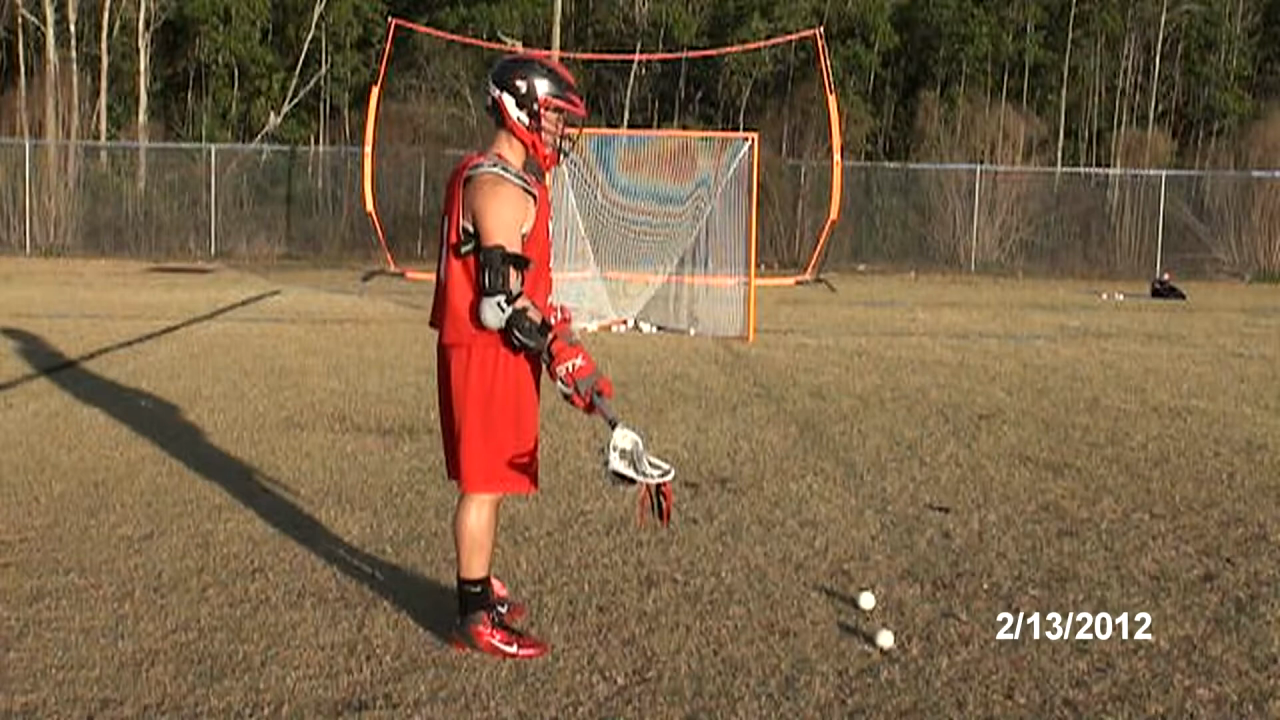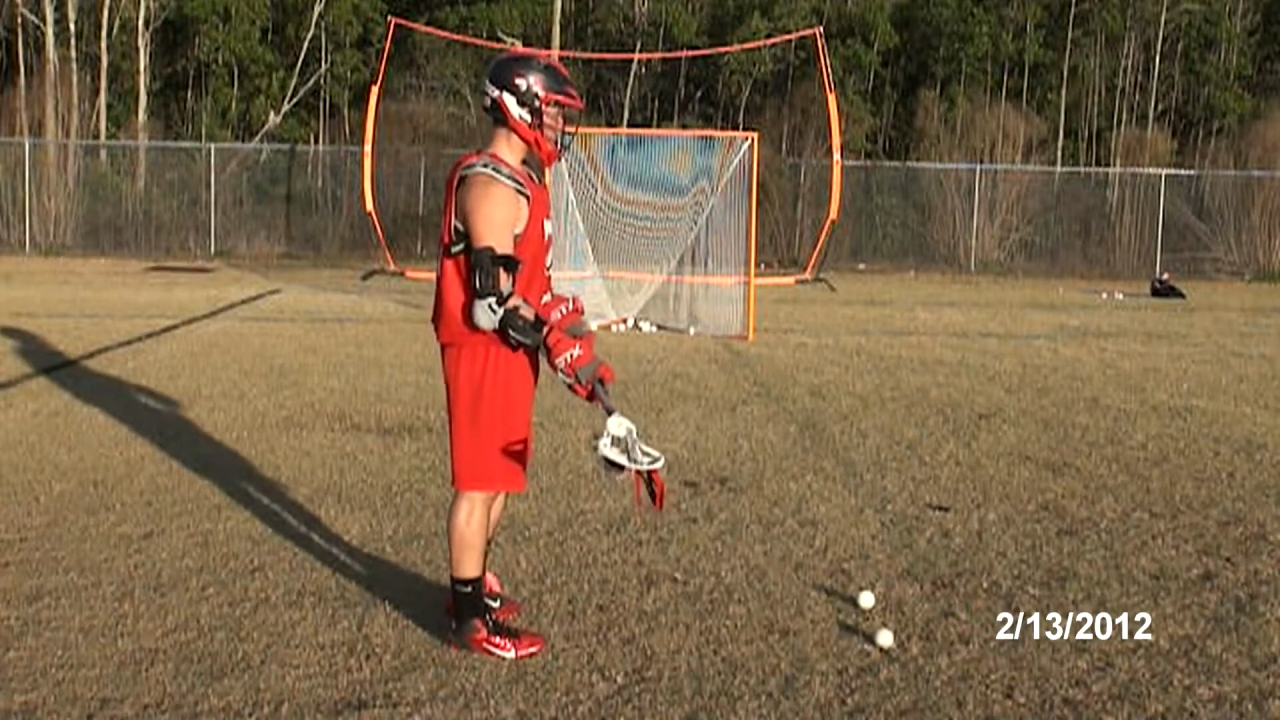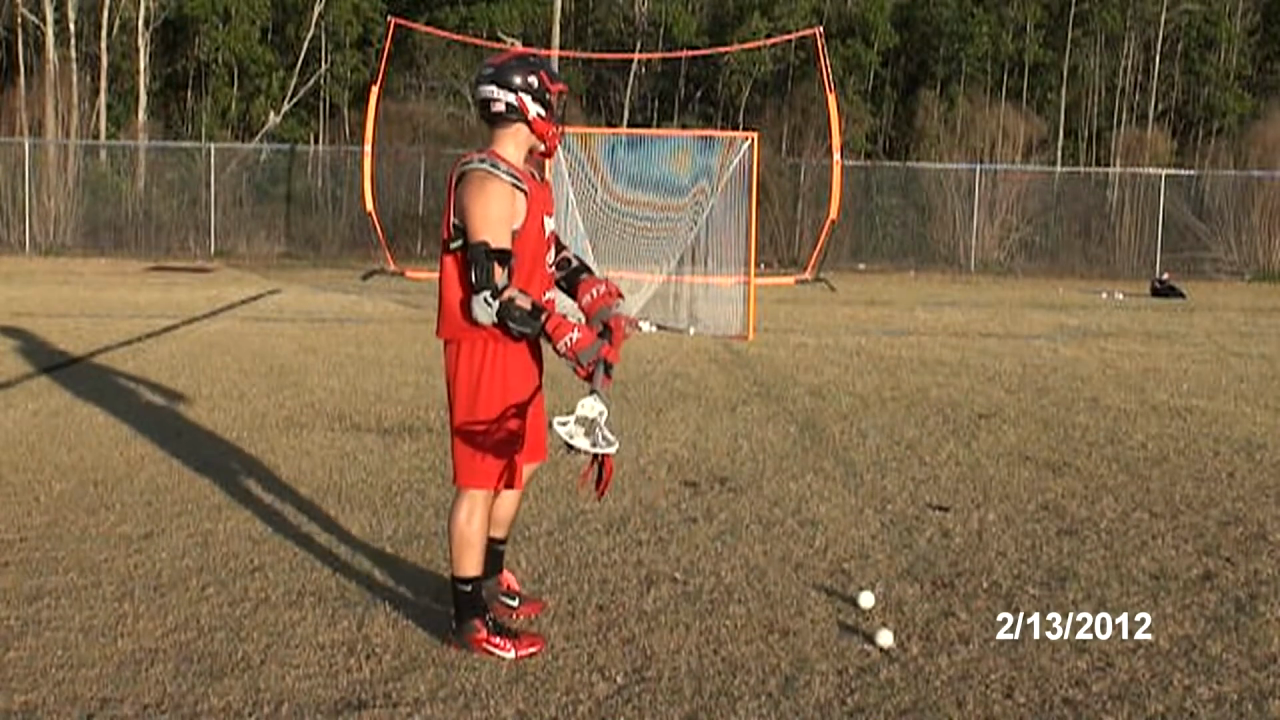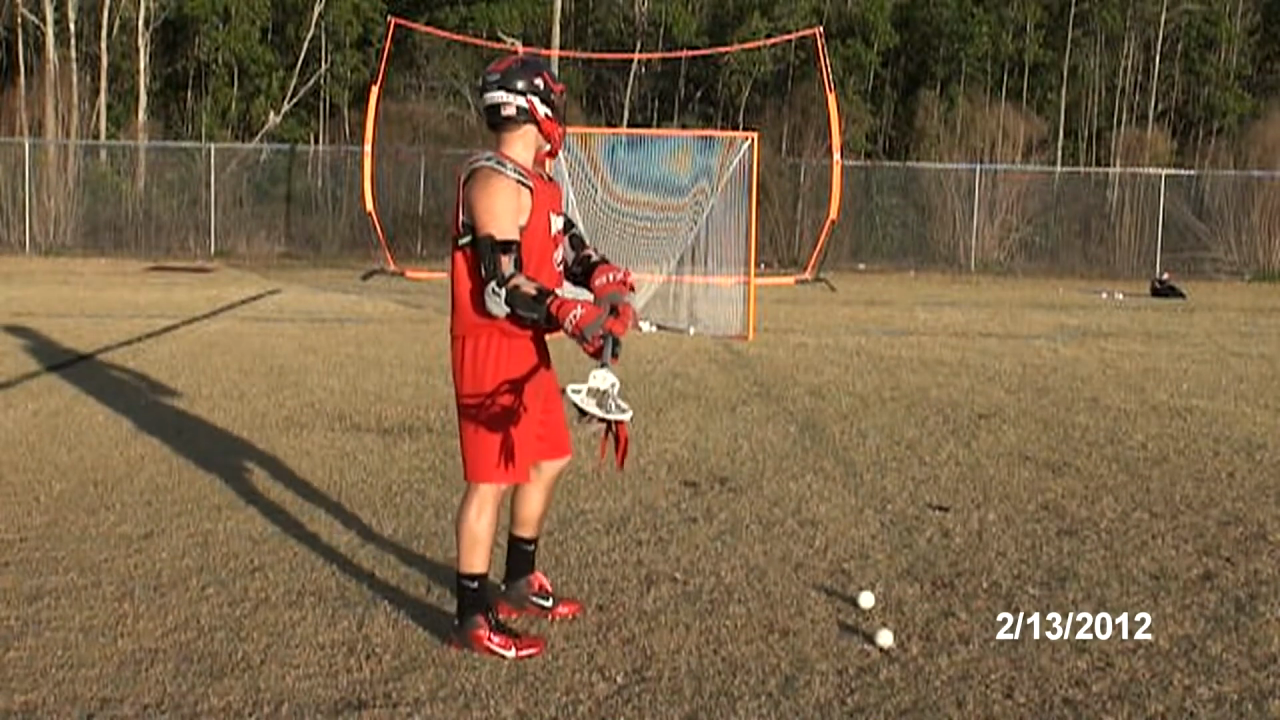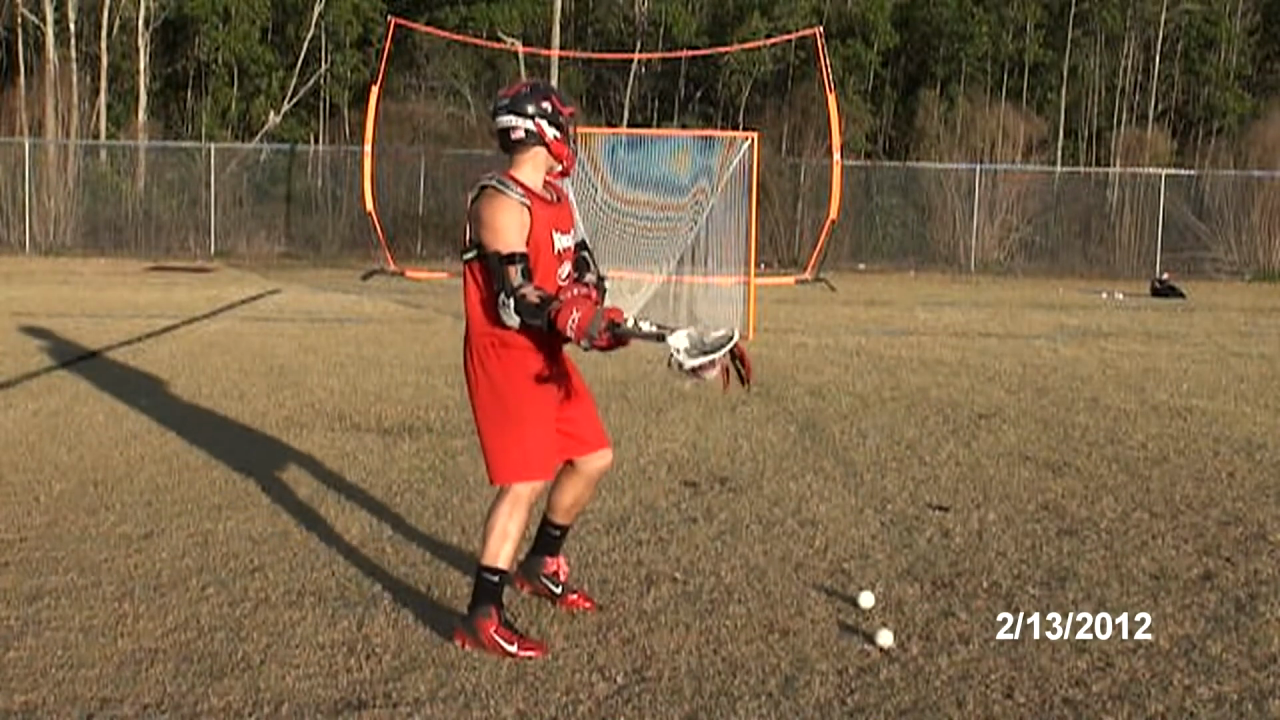
dt=1s
person 1, frame 1
left shoulder: (510, 178)
right shoulder: (499, 187)
right elbow: (501, 296)
left wrist: (548, 321)
right wrist: (559, 351)
left hip: (498, 350)
right hip: (488, 353)
left knee: (489, 478)
right knee: (485, 482)
left ankle: (479, 587)
right ankle: (475, 616)
person 1, frame 2
left shoulder: (516, 177)
right shoulder: (491, 187)
right elbow: (493, 297)
left wrist: (555, 309)
right wrist: (558, 346)
left hip: (506, 350)
right hip: (485, 353)
left knee: (499, 476)
right knee: (481, 482)
left ankle: (474, 583)
right ankle: (470, 617)
person 1, frame 3
left shoulder: (526, 176)
right shoulder: (489, 184)
left elbow: (546, 251)
right elbow: (492, 294)
left wrist: (593, 290)
right wrist: (563, 333)
left hip: (516, 348)
right hip: (485, 351)
left knee: (517, 466)
right knee: (482, 480)
left ankle: (489, 580)
right ankle: (471, 618)
person 1, frame 4
left shoulder: (536, 179)
right shoulder: (495, 182)
left elbow: (567, 244)
right elbow: (501, 288)
left wrist: (605, 277)
right wrist: (568, 313)
left hip: (526, 347)
right hip: (493, 348)
left knee: (546, 462)
right knee: (493, 478)
left ankle: (519, 584)
right ankle: (472, 617)
person 1, frame 5
left shoulder: (556, 197)
right shoulder: (501, 202)
left elbow: (583, 266)
right elbow: (513, 300)
left wrist: (587, 298)
right wrist: (565, 316)
left hip: (546, 354)
right hip: (505, 357)
left knee: (592, 458)
right knee: (524, 481)
left ankle: (542, 564)
right ankle: (482, 616)
